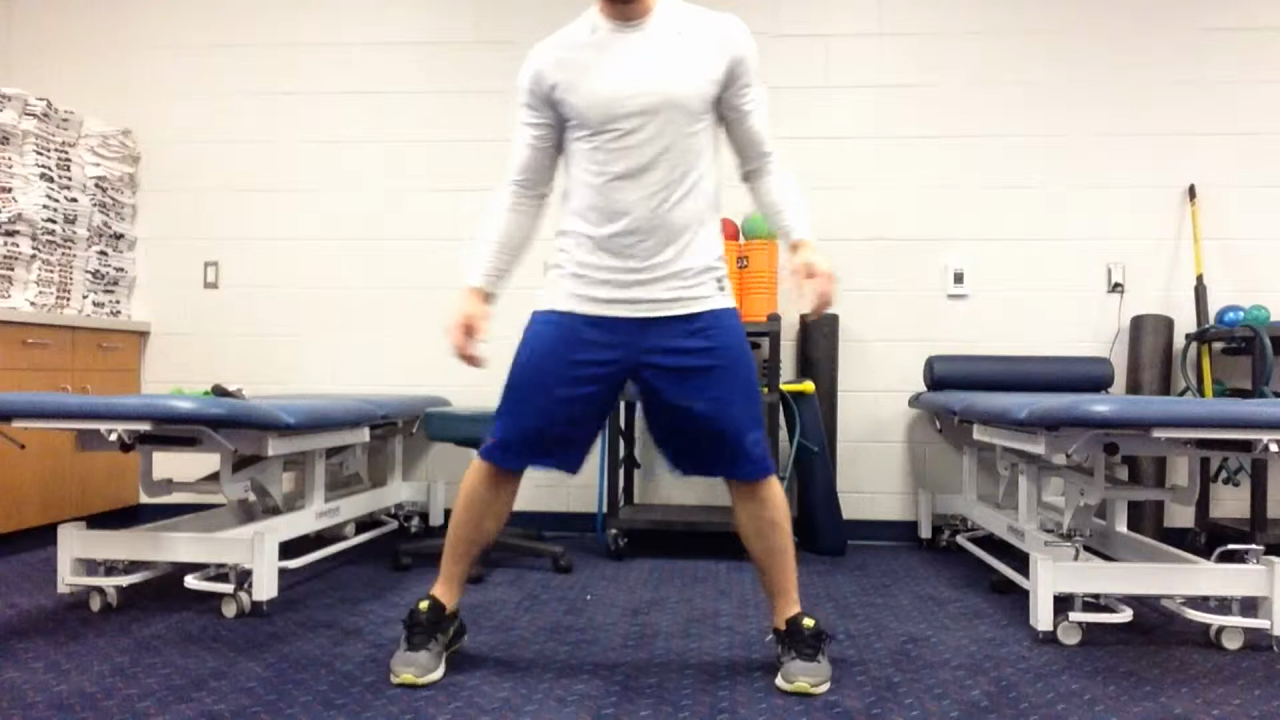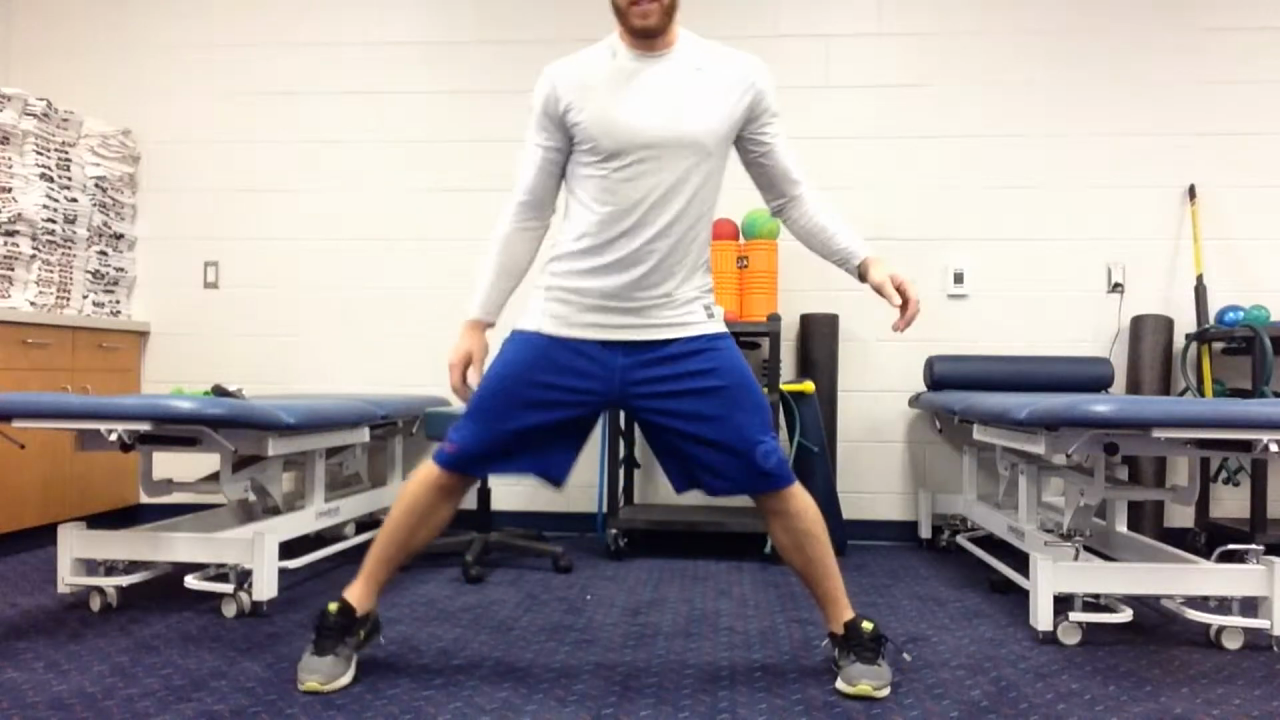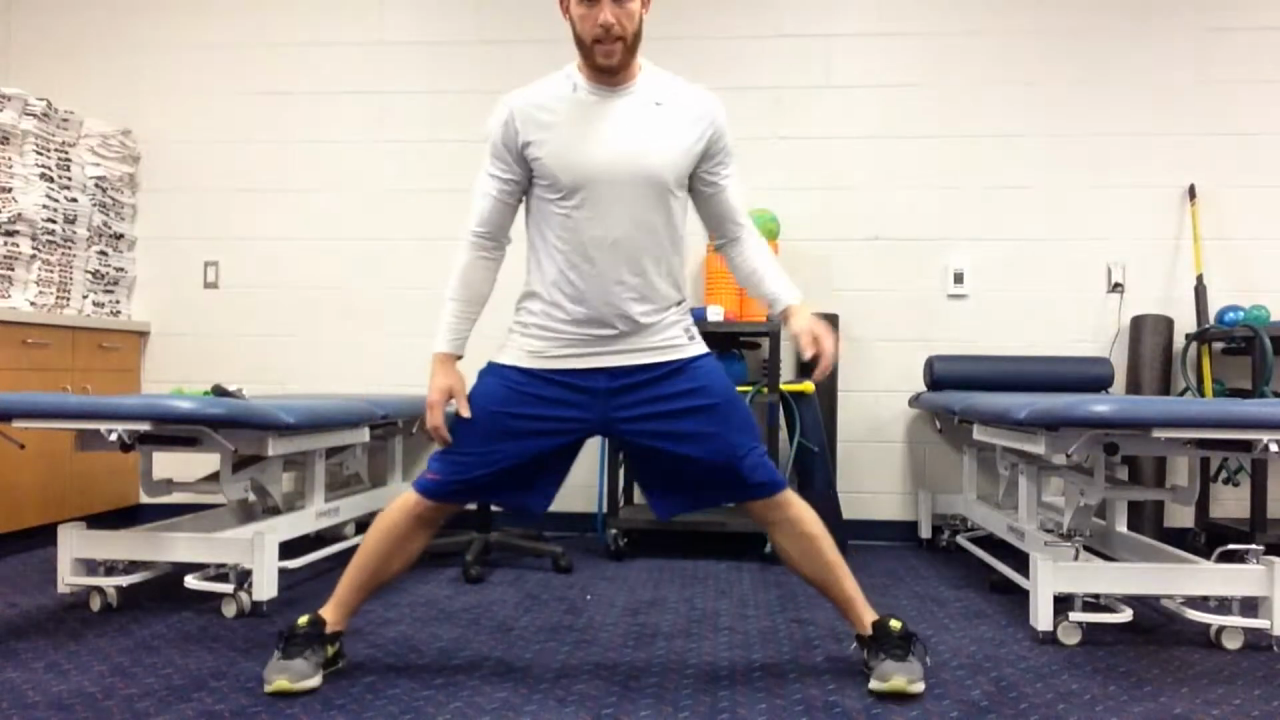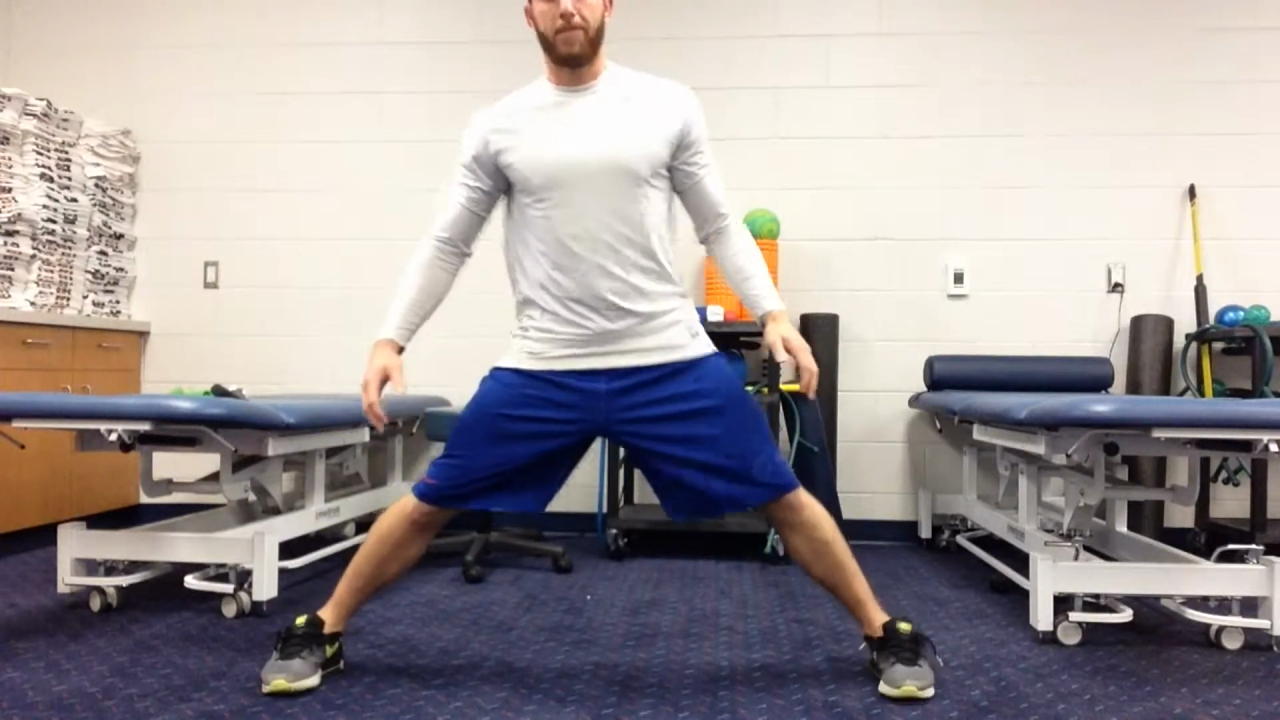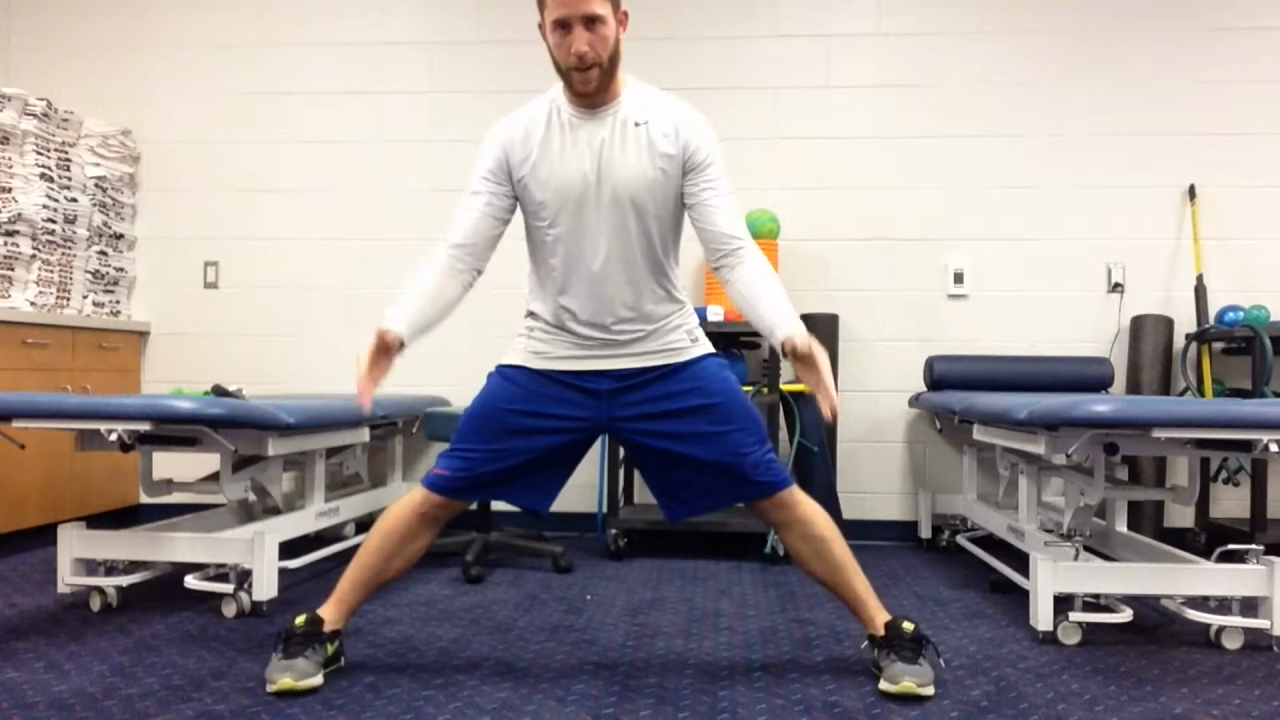
dt=1s
person 1, frame 1
right shoulder: (553, 59)
left elbow: (759, 160)
right elbow: (523, 188)
left wrist: (800, 242)
right wrist: (479, 289)
left hip: (695, 307)
right hip: (579, 307)
left knee: (750, 468)
right knee: (502, 457)
left ankle: (795, 629)
right ankle: (438, 616)
person 1, frame 2
left shoulder: (738, 78)
right shoulder: (566, 82)
left elbow: (789, 196)
right elbow: (528, 212)
left wrist: (865, 262)
right wrist: (477, 320)
left hip: (682, 335)
right hip: (561, 332)
left knee: (774, 483)
right knee: (452, 466)
left ankle: (850, 633)
right ankle: (351, 615)
person 1, frame 3
left shoulder: (696, 113)
right shoulder: (524, 113)
left elbow: (734, 234)
right elbow: (485, 242)
left wrist: (793, 308)
right wrist: (446, 354)
left hip: (665, 361)
right hip: (541, 366)
left knee: (768, 495)
right knee: (433, 498)
left ankle: (876, 634)
right ankle: (321, 631)
person 1, frame 4
left shoulder: (667, 105)
right shoulder: (499, 127)
left elbow: (718, 225)
right elbow: (446, 245)
left wrist: (772, 313)
right wrist: (390, 339)
left hip: (670, 363)
right hip: (544, 370)
left knee: (780, 497)
right knee: (429, 504)
left ankle: (885, 635)
right ankle: (320, 633)
person 1, frame 5
left shoulder: (680, 128)
right shoulder: (514, 138)
left elbow: (732, 251)
right elbow: (461, 255)
left wrist: (790, 333)
right wrist: (396, 329)
left hip: (669, 363)
right hip: (548, 367)
left knee: (777, 495)
right knee: (439, 495)
left ankle: (888, 635)
right ankle: (320, 631)
